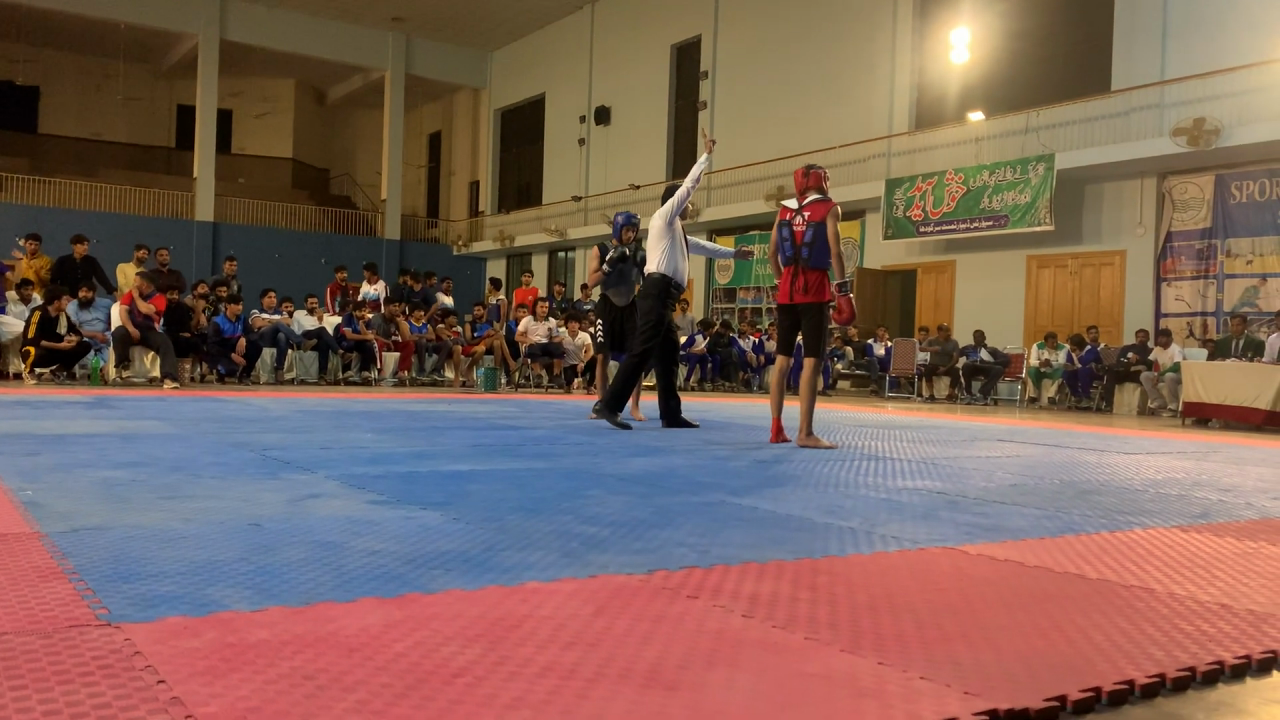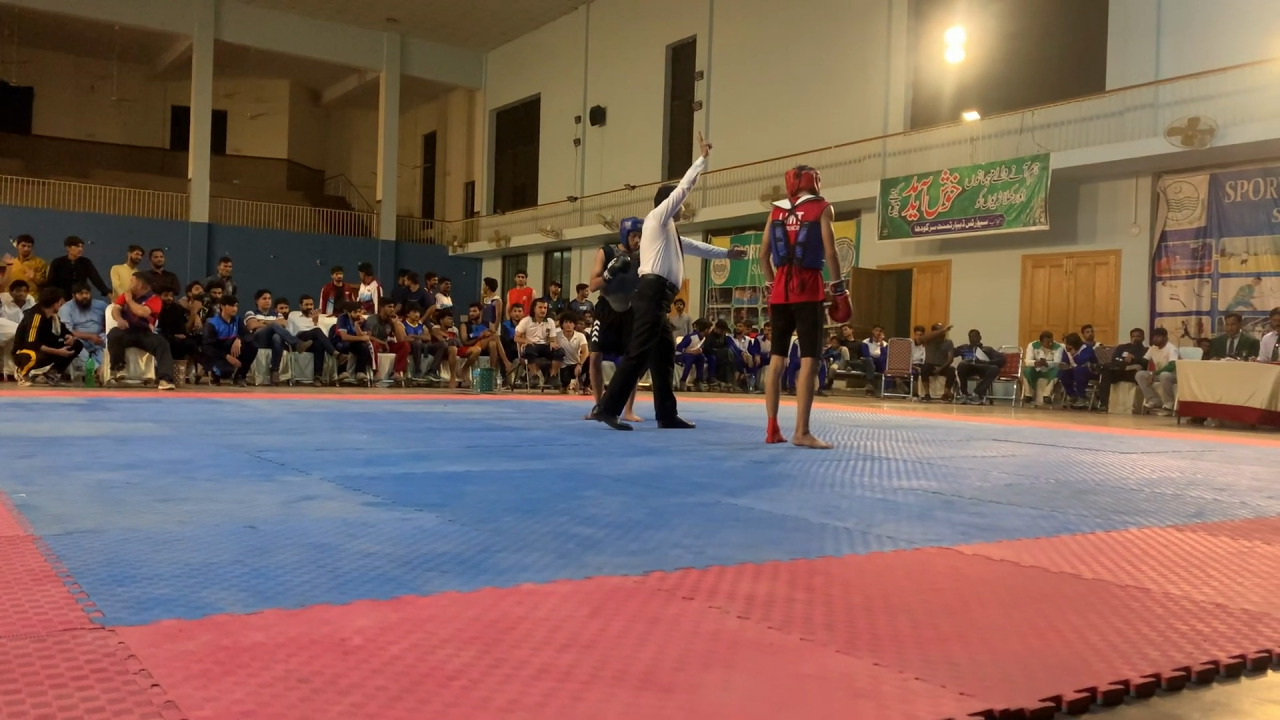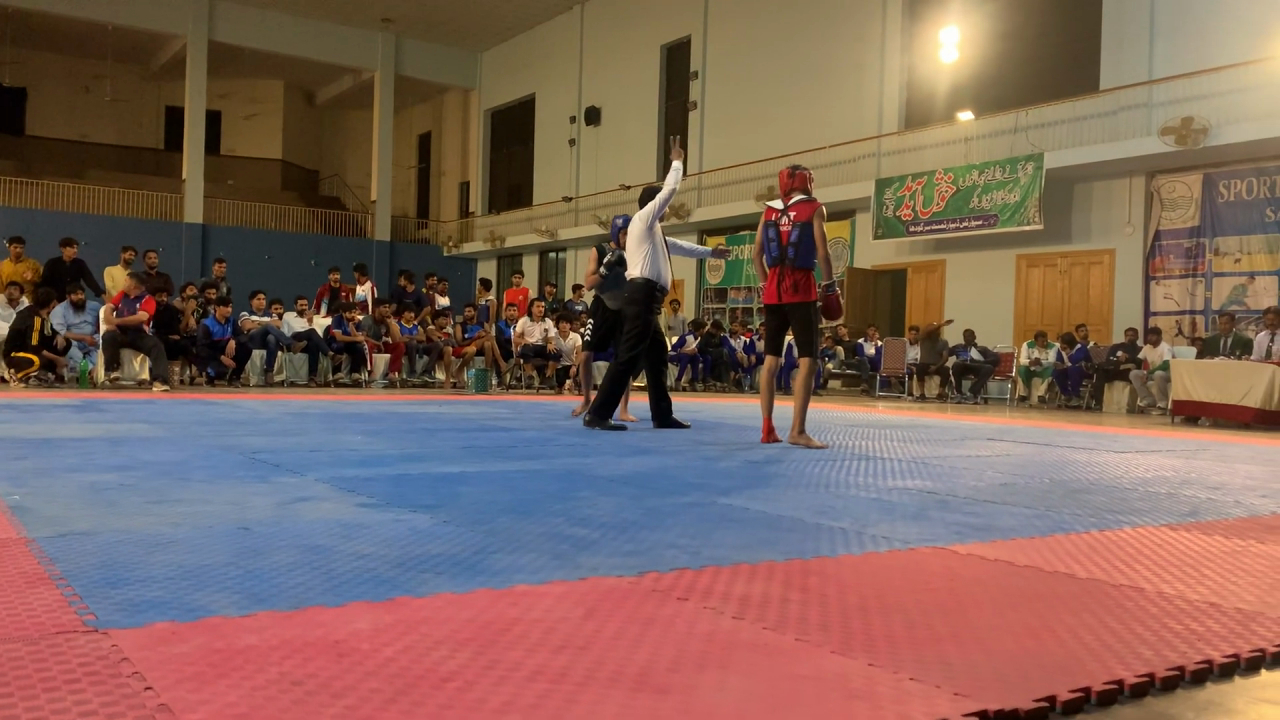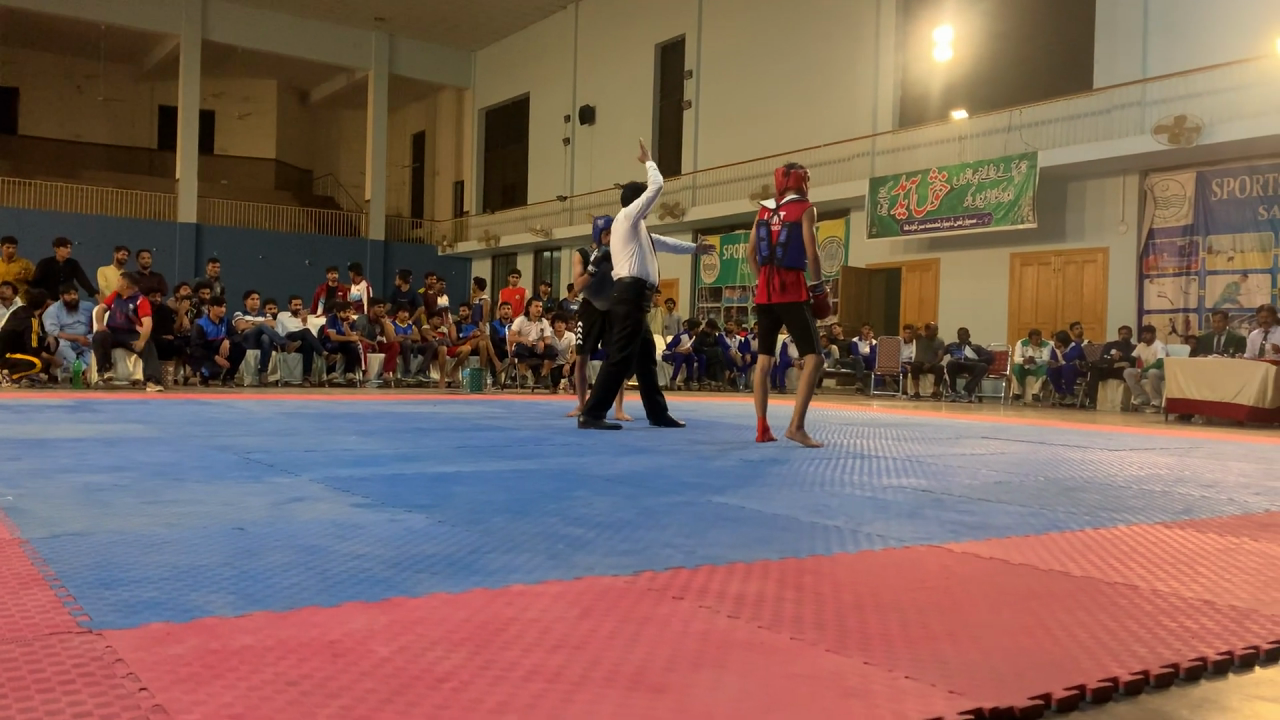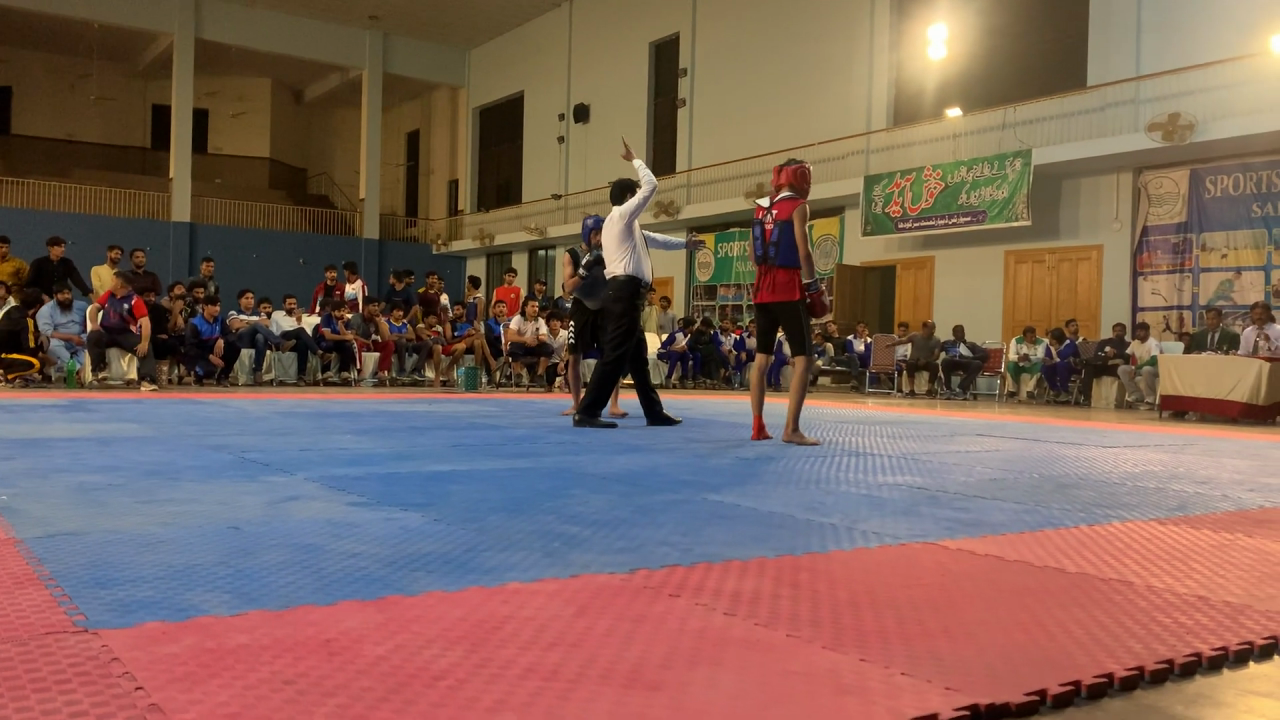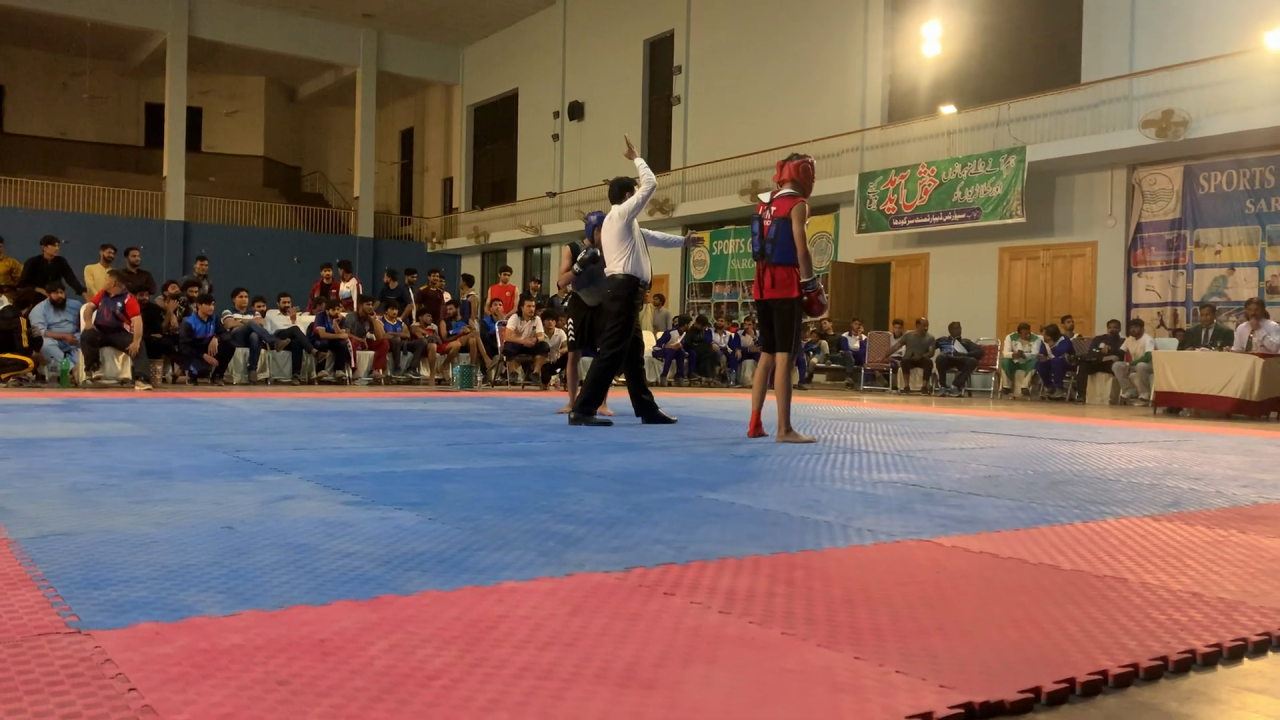
dt=0.2s
person 1, frame 1
left shoulder: (676, 230)
right shoulder: (664, 216)
left elbow: (701, 246)
right elbow: (689, 185)
left wrist: (733, 253)
right wrist: (706, 155)
left hip: (663, 294)
right hip: (658, 291)
left knee: (668, 354)
right knee: (642, 350)
left ankle: (671, 414)
right ankle: (609, 404)
person 1, frame 2
left shoulder: (669, 232)
right shoulder: (658, 217)
left elbow: (695, 246)
right elbow: (683, 187)
left wrist: (726, 253)
right wrist: (702, 158)
left hip: (657, 295)
right hip: (653, 292)
left knee: (663, 355)
right knee: (639, 353)
left ankle: (667, 415)
right ankle: (607, 408)
person 1, frame 3
left shoulder: (653, 231)
right shoulder: (643, 219)
left elbow: (679, 246)
right elbow: (670, 189)
left wrist: (710, 252)
right wrist: (677, 161)
left hip: (646, 297)
right hip: (643, 295)
left knee: (657, 356)
right knee: (629, 356)
left ankle: (662, 415)
right ankle: (598, 413)
person 1, frame 4
left shoulder: (635, 228)
right shoulder: (628, 216)
left elbow: (662, 243)
right elbow: (655, 187)
left wrist: (695, 248)
right wrist: (649, 162)
left hip: (632, 295)
right hip: (631, 293)
left knee: (645, 354)
right knee: (621, 356)
left ankle: (657, 412)
right ankle: (591, 414)
person 1, frame 5
left shoulder: (624, 224)
right shoulder: (622, 214)
left elbow: (652, 239)
right elbow: (650, 186)
left wrist: (685, 244)
right wrist: (635, 160)
left hip: (623, 292)
right hip: (626, 291)
left knee: (637, 354)
right knee: (616, 354)
left ankle: (653, 410)
right ankle: (586, 412)
person 1, frame 6
left shoulder: (622, 221)
right shoulder: (621, 213)
left elbow: (650, 236)
right elbow: (650, 184)
left wrist: (683, 241)
right wrist: (637, 159)
left hip: (623, 290)
right hip: (624, 290)
left knee: (633, 353)
right knee: (612, 352)
left ankle: (647, 409)
right ankle: (582, 410)
person 2, frame 1
left shoulder: (785, 210)
right shoulder: (829, 208)
left elbow: (772, 252)
right elbow: (835, 252)
right wrist: (843, 289)
left hip: (787, 290)
right hip: (814, 291)
left knee: (782, 360)
right knee: (812, 362)
left ankle: (776, 429)
right ankle: (805, 432)
person 2, frame 2
left shoulder: (777, 210)
right shoulder: (822, 208)
left elbow: (763, 253)
right elbow: (829, 252)
right wrist: (839, 289)
left hip: (780, 290)
right hip: (808, 290)
left knee: (777, 360)
right knee: (809, 361)
left ankle: (772, 429)
right ankle: (801, 431)
person 2, frame 3
left shoulder: (769, 210)
right shoulder: (814, 208)
left elbow: (757, 254)
right elbow: (822, 252)
right wrist: (830, 287)
left hip: (774, 290)
right hip: (801, 290)
left knee: (771, 360)
right knee: (807, 361)
left ankle: (767, 429)
right ankle: (798, 430)
person 2, frame 4
left shoulder: (763, 210)
right shoulder: (805, 208)
left elbow: (751, 253)
right elbow: (811, 253)
right wrist: (819, 287)
left hip: (765, 291)
right hip: (792, 290)
left knee: (764, 359)
right knee: (813, 357)
left ankle: (762, 428)
right ankle: (796, 426)
person 2, frame 5
left shoulder: (761, 208)
right shoulder: (798, 206)
right elbow: (803, 252)
right wrist: (813, 285)
left hip: (763, 288)
right hip: (788, 288)
left knee: (762, 358)
right knee: (803, 359)
left ankle: (758, 427)
right ankle: (791, 428)
person 2, frame 6
left shoulder: (763, 203)
right shoulder: (797, 204)
right elbow: (801, 250)
right wrist: (811, 284)
left hip: (762, 284)
right hip: (786, 285)
left knee: (767, 356)
right knee: (785, 357)
left ankle: (755, 423)
right ankle: (784, 429)
person 3, frame 1
left shoulder: (637, 250)
right shoulder: (600, 250)
right elbow: (590, 283)
left wrist: (645, 265)
right wrist: (610, 265)
left hip: (630, 307)
right hip: (607, 307)
right knee: (602, 357)
left ankle: (634, 406)
person 3, frame 2
right shoulder: (605, 253)
right elbow: (592, 286)
right wrist: (611, 272)
left hip: (629, 312)
right hip: (606, 310)
right knee: (595, 357)
left ankle: (628, 410)
right ankle: (598, 405)
person 3, frame 3
right shoulder: (598, 252)
right elbow: (588, 284)
right wrist: (607, 267)
left hip: (624, 310)
right hip: (601, 308)
right knee: (586, 357)
left ankle: (623, 410)
right ankle: (586, 400)
person 3, frame 4
right shoulder: (582, 255)
right elbow: (578, 287)
right wrist: (594, 265)
left hip: (612, 310)
right hip: (590, 310)
right knee: (581, 360)
left ankle: (619, 409)
right ankle: (581, 405)
person 3, frame 5
right shoulder: (571, 255)
right elbow: (568, 288)
right wrist: (586, 269)
left hip: (604, 309)
right hip: (581, 309)
right knee: (574, 359)
left ankle: (614, 405)
right ankle: (576, 404)
person 3, frame 6
right shoulder: (572, 249)
right elbow: (561, 282)
right wrist: (580, 265)
left hip: (602, 306)
right hip: (579, 305)
right knee: (573, 355)
left ankle: (602, 404)
right ankle: (572, 402)
